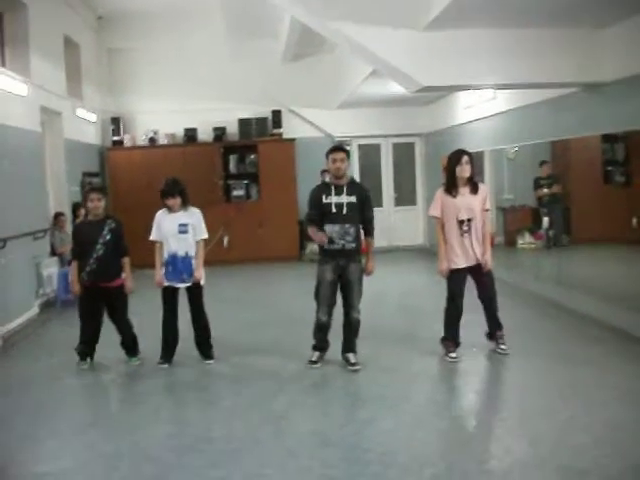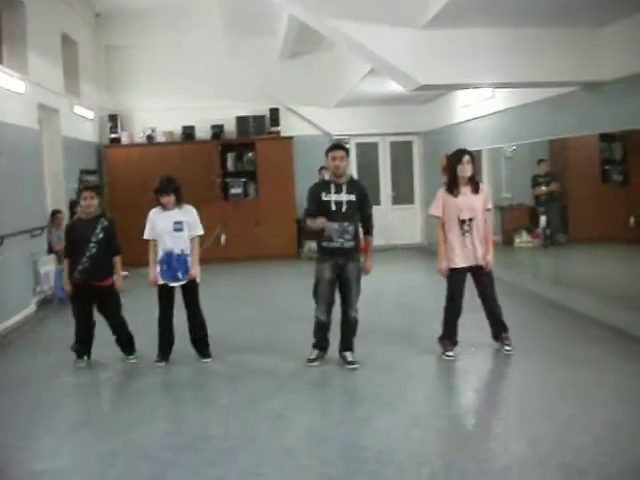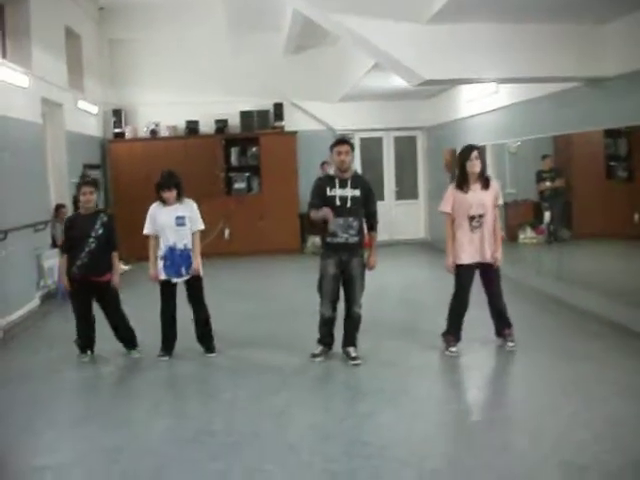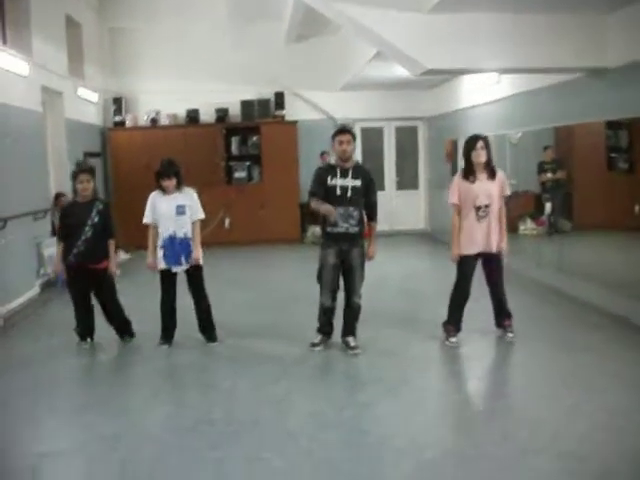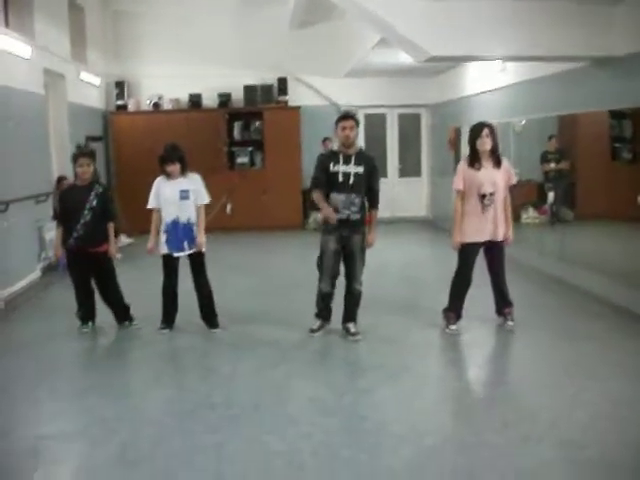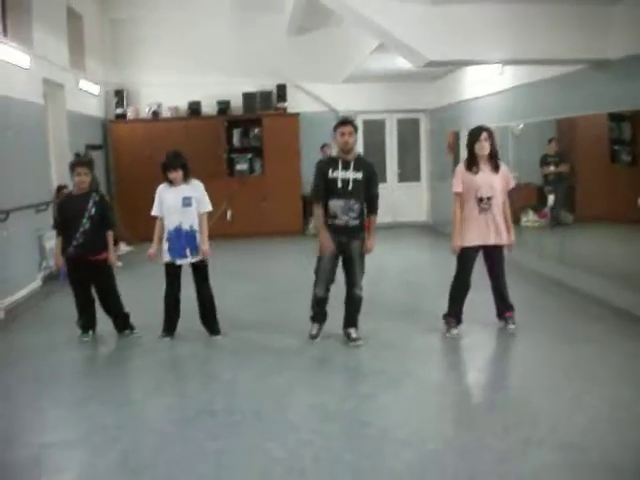
dt=0.1s
person 1, frame 1
left shoulder: (360, 191)
right shoulder: (318, 192)
left elbow: (368, 227)
right elbow: (311, 223)
left wrist: (370, 258)
right wrist: (316, 234)
left hip: (353, 259)
right hip: (328, 259)
left knee: (352, 308)
right knee: (323, 307)
left ankle: (349, 350)
right ankle: (319, 347)
person 1, frame 2
left shoulder: (359, 190)
right shoulder: (318, 189)
left elbow: (367, 225)
right elbow: (308, 218)
left wrist: (368, 257)
right wrist: (317, 222)
left hip: (351, 258)
right hip: (326, 257)
left knee: (350, 307)
right knee: (323, 306)
left ankle: (346, 349)
right ankle: (320, 346)
person 1, frame 3
left shoulder: (363, 185)
right shoulder: (322, 184)
left elbow: (372, 221)
right elbow: (312, 212)
left wrist: (373, 252)
right wrist: (322, 212)
left hip: (355, 253)
right hip: (330, 253)
left knee: (354, 302)
right knee: (327, 302)
left ankle: (349, 344)
right ankle: (325, 342)
person 1, frame 4
left shoulder: (364, 175)
right shoulder: (323, 173)
left elbow: (371, 212)
right elbow: (312, 199)
left wrist: (372, 243)
right wrist: (323, 207)
left hip: (355, 243)
right hip: (330, 243)
left knee: (354, 292)
right knee: (327, 291)
left ankle: (349, 334)
right ankle: (324, 332)
person 1, frame 5
left shoulder: (367, 162)
right shoulder: (326, 159)
left elbow: (373, 199)
right elbow: (316, 189)
left wrist: (372, 230)
right wrist: (324, 207)
left hip: (356, 229)
right hip: (331, 229)
left knee: (354, 279)
right knee: (327, 277)
left ankle: (349, 321)
right ankle: (322, 316)
person 1, frame 6
left shoulder: (366, 168)
right shoulder: (324, 166)
left elbow: (372, 205)
right elbow: (317, 200)
left wrist: (370, 236)
right wrist: (322, 231)
left hip: (355, 236)
right hip: (331, 234)
left knee: (355, 285)
right knee: (322, 282)
left ankle: (351, 326)
right ankle: (318, 320)
person 2, frame 1
left shoulder: (481, 191)
right shoulder: (443, 194)
left elbow: (485, 223)
right elbow: (440, 228)
left wrist: (488, 252)
right wrist: (442, 258)
left hip: (479, 255)
right hip: (455, 257)
left knee: (489, 295)
right knee: (454, 301)
left ankle: (497, 334)
right ankle: (450, 342)
person 2, frame 2
left shoulder: (482, 190)
right shoulder: (444, 193)
left elbow: (487, 223)
right elbow: (440, 227)
left wrist: (490, 252)
right wrist: (441, 257)
left hip: (479, 255)
right hip: (456, 257)
left knee: (489, 297)
right knee: (454, 300)
left ankle: (501, 334)
right ankle: (448, 340)
person 2, frame 3
left shoulder: (492, 186)
right shoulder: (455, 190)
left elbow: (496, 220)
right elbow: (449, 224)
left wrist: (498, 248)
right wrist: (449, 254)
left hip: (488, 252)
right hip: (464, 253)
left knee: (495, 293)
right knee: (461, 296)
left ankle: (504, 330)
right ankle: (451, 336)
person 2, frame 4
left shoulder: (498, 177)
right shoulder: (460, 179)
left elbow: (501, 209)
right elbow: (456, 214)
left wrist: (504, 238)
right wrist: (455, 244)
left hip: (492, 242)
right hip: (468, 243)
left knee: (497, 283)
right knee: (462, 285)
left ankle: (504, 321)
right ankle: (451, 326)
person 2, frame 5
left shoulder: (503, 165)
right shoulder: (465, 166)
left elbow: (506, 198)
right elbow: (459, 200)
left wrist: (509, 227)
right wrist: (456, 232)
left hip: (496, 230)
right hip: (471, 231)
left knee: (498, 272)
right knee: (464, 273)
left ankle: (505, 309)
right ankle: (452, 314)
person 2, frame 6
left shoulder: (501, 169)
right shoulder: (463, 170)
left elbow: (504, 202)
right elbow: (458, 204)
left wrist: (510, 230)
right wrist: (456, 235)
left hip: (495, 234)
right hip: (469, 235)
left knee: (498, 275)
right knee: (462, 277)
left ankle: (506, 313)
right ankle: (452, 318)
person 3, frame 1
left shoulder: (194, 214)
right shoulder: (160, 216)
left elbow: (200, 243)
right elbow: (158, 245)
left wrist: (199, 269)
right wrist: (158, 271)
left hip: (191, 271)
right hip: (169, 273)
left knee: (198, 311)
right knee: (169, 313)
left ankle: (206, 349)
right ankle: (167, 353)
person 3, frame 2
left shoulder: (188, 211)
right shoulder: (154, 214)
left elbow: (195, 240)
right elbow: (152, 244)
left wrist: (195, 266)
right wrist: (152, 270)
left hip: (186, 269)
right hip: (164, 271)
left knee: (193, 309)
right knee: (165, 312)
left ankle: (203, 348)
right ankle: (164, 352)
person 3, frame 3
left shoulder: (189, 206)
right shoulder: (155, 209)
left elbow: (196, 235)
right elbow: (153, 239)
left wrist: (197, 260)
right wrist: (152, 265)
left hip: (189, 263)
right hip: (166, 266)
left knee: (198, 303)
right knee: (167, 307)
left ankle: (207, 342)
right ankle: (167, 346)
person 3, frame 4
left shoulder: (189, 195)
right shoulder: (154, 198)
left elbow: (196, 224)
right elbow: (152, 228)
left wrist: (197, 249)
right wrist: (151, 254)
left hip: (189, 253)
right hip: (166, 255)
left knee: (199, 293)
right knee: (167, 296)
left ankle: (209, 331)
right ankle: (167, 335)
person 3, frame 5
left shoulder: (194, 180)
right shoulder: (159, 183)
left elbow: (200, 209)
right elbow: (156, 213)
left wrist: (201, 235)
right wrist: (153, 238)
left hip: (192, 238)
right hip: (169, 240)
left knee: (201, 279)
right knee: (169, 281)
left ankle: (210, 318)
right ankle: (168, 319)
person 3, frame 6
left shoulder: (196, 187)
right shoulder: (162, 190)
left elbow: (203, 216)
right elbow: (160, 220)
left wrist: (204, 242)
right wrist: (155, 245)
left hip: (195, 246)
right hip: (172, 248)
left knee: (203, 286)
right knee: (171, 289)
left ankle: (212, 325)
right ankle: (169, 327)
person 4, frame 1
left shoulder: (113, 224)
right shoulder: (80, 228)
left elbow: (123, 253)
right elbow: (75, 257)
left wrist: (128, 277)
right wrist: (74, 281)
left hip: (113, 282)
right hip: (88, 284)
left knee: (121, 319)
right knee: (88, 321)
left ankle: (132, 352)
right ankle: (85, 354)
person 4, frame 2
left shoulder: (106, 223)
right shoulder: (72, 226)
left elbow: (115, 252)
right elbow: (67, 256)
left wrist: (119, 276)
right wrist: (66, 279)
left hip: (104, 281)
right hip: (80, 282)
left knee: (115, 317)
right knee: (83, 320)
left ankle: (129, 350)
right ankle: (82, 353)
person 4, frame 3
left shoulder: (105, 218)
right shoulder: (72, 221)
left elbow: (113, 248)
right elbow: (66, 251)
left wrist: (116, 273)
right wrist: (63, 274)
left hip: (103, 276)
right hip: (79, 278)
left knee: (114, 312)
right knee: (83, 315)
left ankle: (131, 344)
right ankle: (85, 347)
person 4, frame 4
left shoulder: (101, 206)
right shoulder: (67, 209)
left elbow: (110, 236)
right elbow: (62, 238)
left wrist: (112, 260)
right wrist: (59, 262)
left hip: (99, 263)
right hip: (75, 265)
left knee: (109, 300)
right knee: (81, 302)
left ankle: (126, 332)
right ankle: (85, 335)
person 4, frame 5
left shoulder: (100, 190)
right shoulder: (66, 193)
left elbow: (109, 219)
right elbow: (61, 222)
left wrist: (112, 243)
right wrist: (59, 245)
left hip: (99, 247)
right hip: (75, 249)
left knee: (108, 284)
right knee: (81, 286)
left ankle: (124, 317)
right ankle: (86, 319)
person 4, frame 6
left shoulder: (98, 198)
right shoulder: (64, 202)
left elbow: (108, 227)
right elbow: (60, 231)
left wrist: (111, 251)
right wrist: (58, 255)
left hip: (98, 255)
right hip: (75, 257)
left knee: (108, 293)
right knee: (82, 295)
left ankle: (124, 325)
right ankle: (87, 327)
